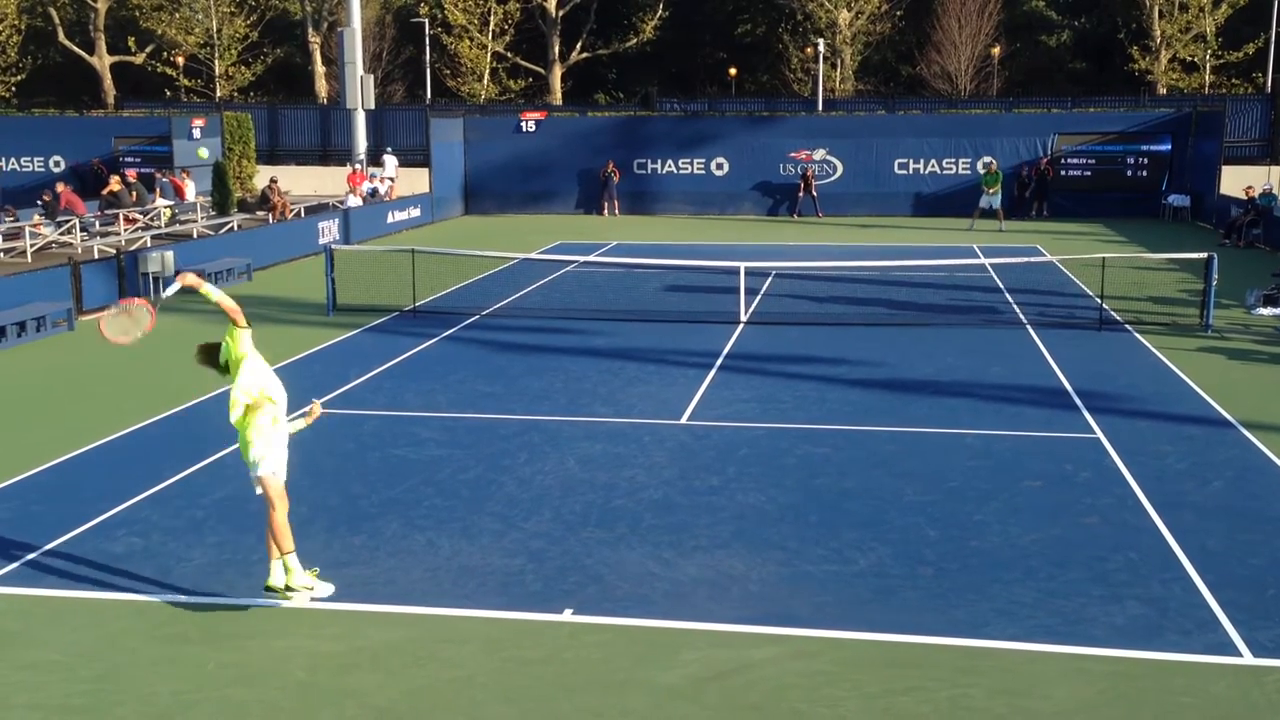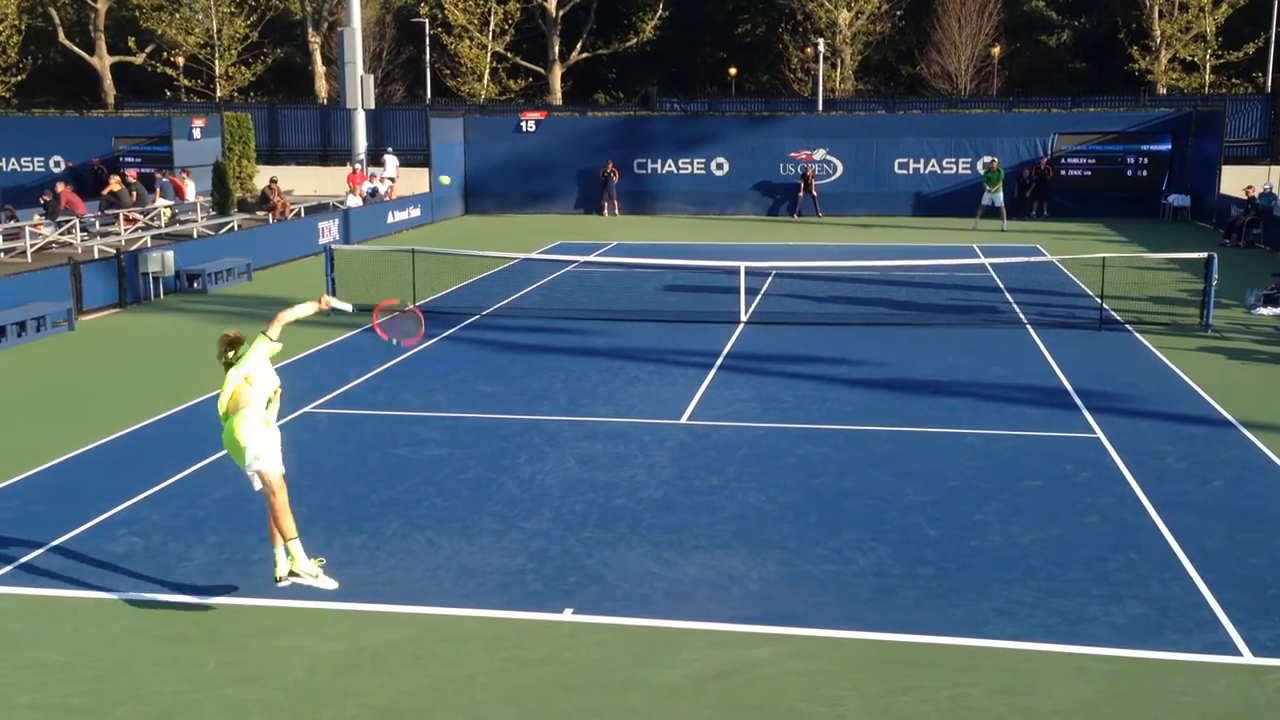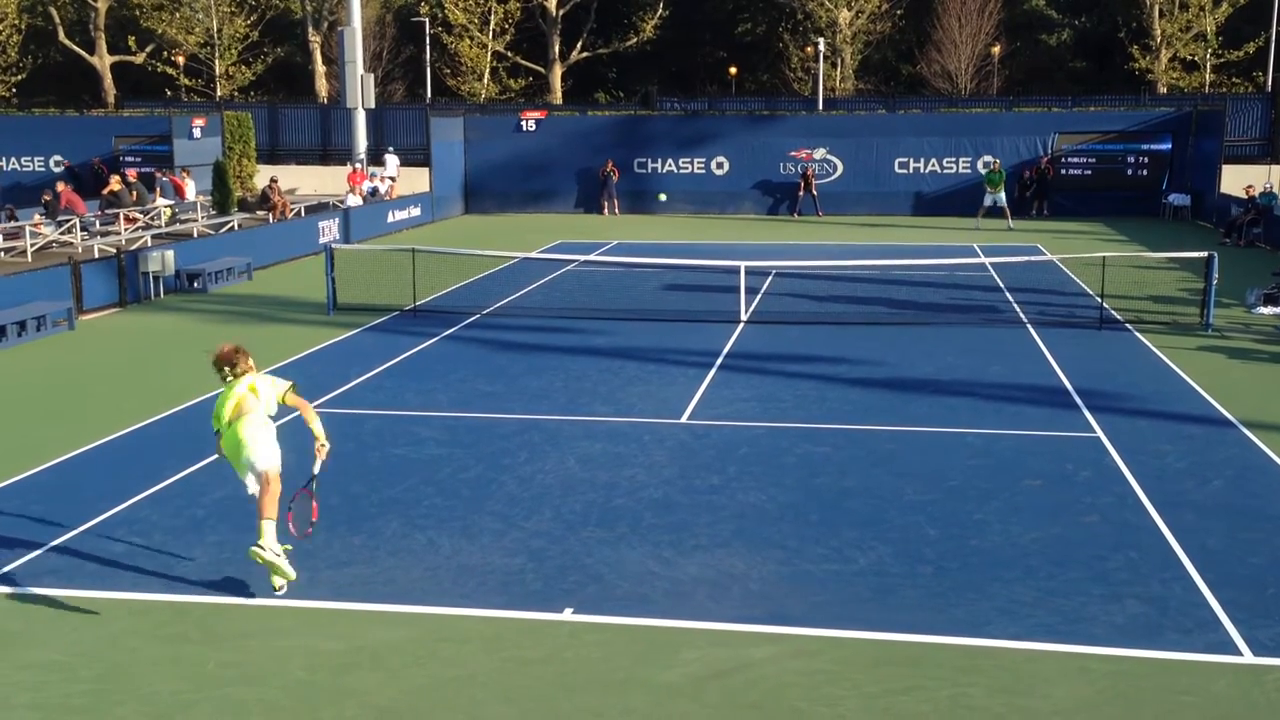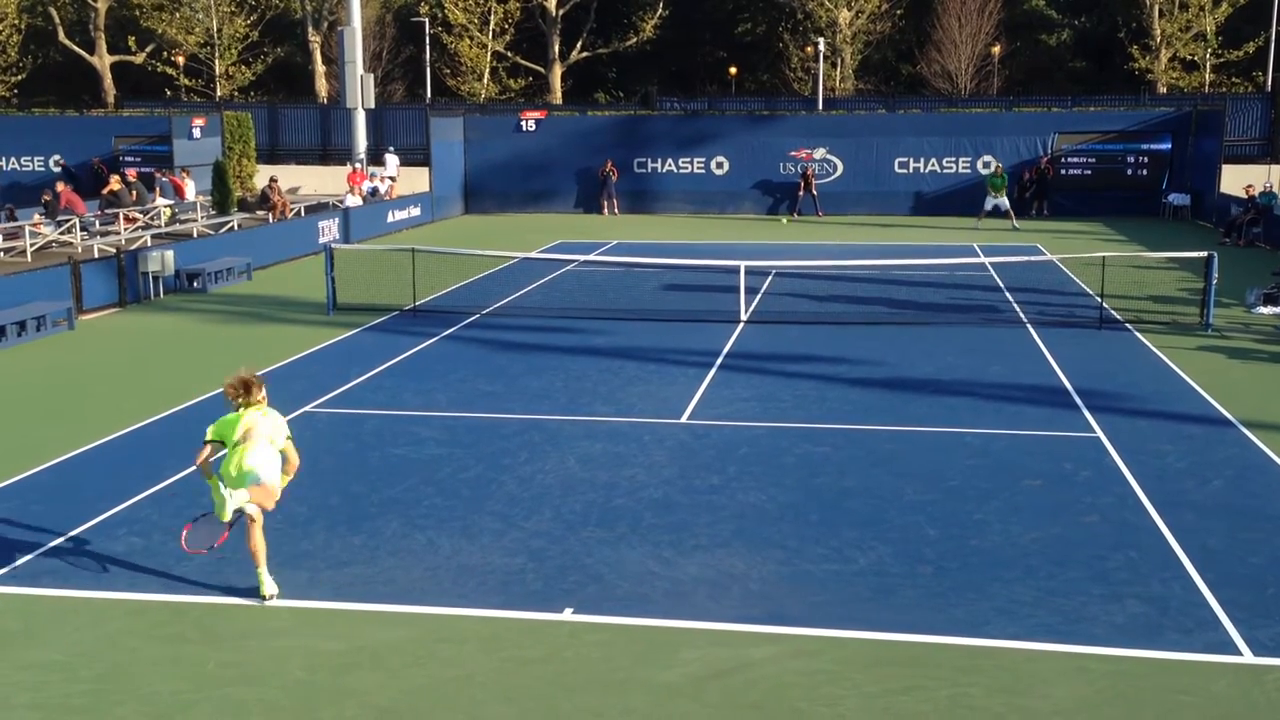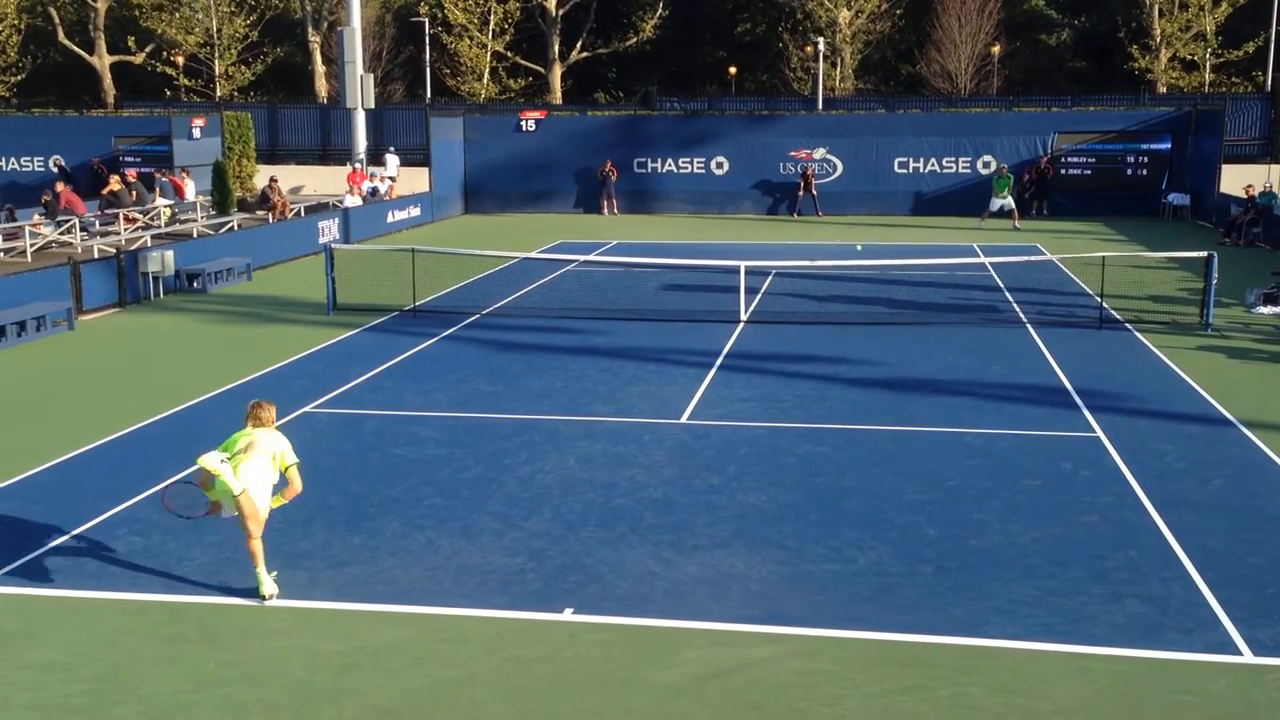
dt=0.1s
person 1, frame 1
right shoulder: (240, 349)
right elbow: (235, 312)
left wrist: (305, 420)
left hip: (272, 430)
right hip: (264, 430)
left knee: (277, 502)
right knee: (277, 500)
left ankle: (277, 578)
right ankle: (294, 575)
person 1, frame 2
right shoulder: (255, 353)
right elbow: (279, 319)
right wrist: (314, 305)
left hip: (234, 437)
right hip: (249, 429)
left knee: (275, 496)
right knee: (277, 493)
left ankle: (282, 566)
right ankle: (300, 565)
person 1, frame 3
left shoulder: (222, 401)
right shoulder: (267, 381)
left elbow: (222, 446)
right elbow: (304, 406)
right wrist: (320, 437)
left hip: (233, 446)
right hip: (252, 438)
left knee: (269, 499)
right knee: (271, 483)
left ankle: (277, 577)
right ankle: (267, 543)
person 1, frame 4
left shoulder: (223, 423)
right shoulder: (272, 417)
left elbow: (202, 460)
right elbow: (292, 463)
left wrist: (216, 485)
right wrist: (277, 487)
left hip: (235, 467)
right hip: (262, 458)
left knee: (254, 520)
right knee: (266, 500)
left ankle: (265, 582)
right ankle: (235, 497)
person 1, frame 5
left shoulder: (235, 438)
right shoulder: (280, 439)
left elbow: (203, 481)
right elbow: (296, 486)
left wrist: (214, 499)
right wrist: (272, 503)
left hip: (231, 471)
right hip: (256, 474)
left knee: (252, 529)
right knee: (253, 531)
left ankle: (265, 582)
